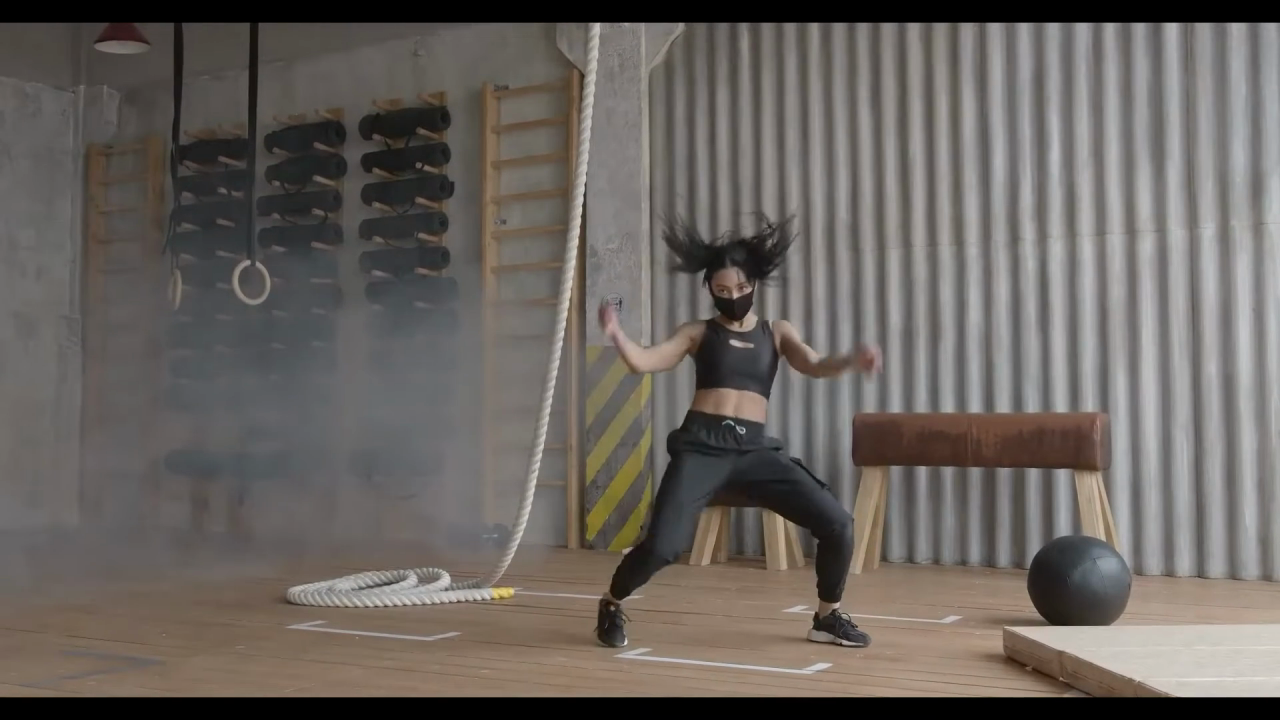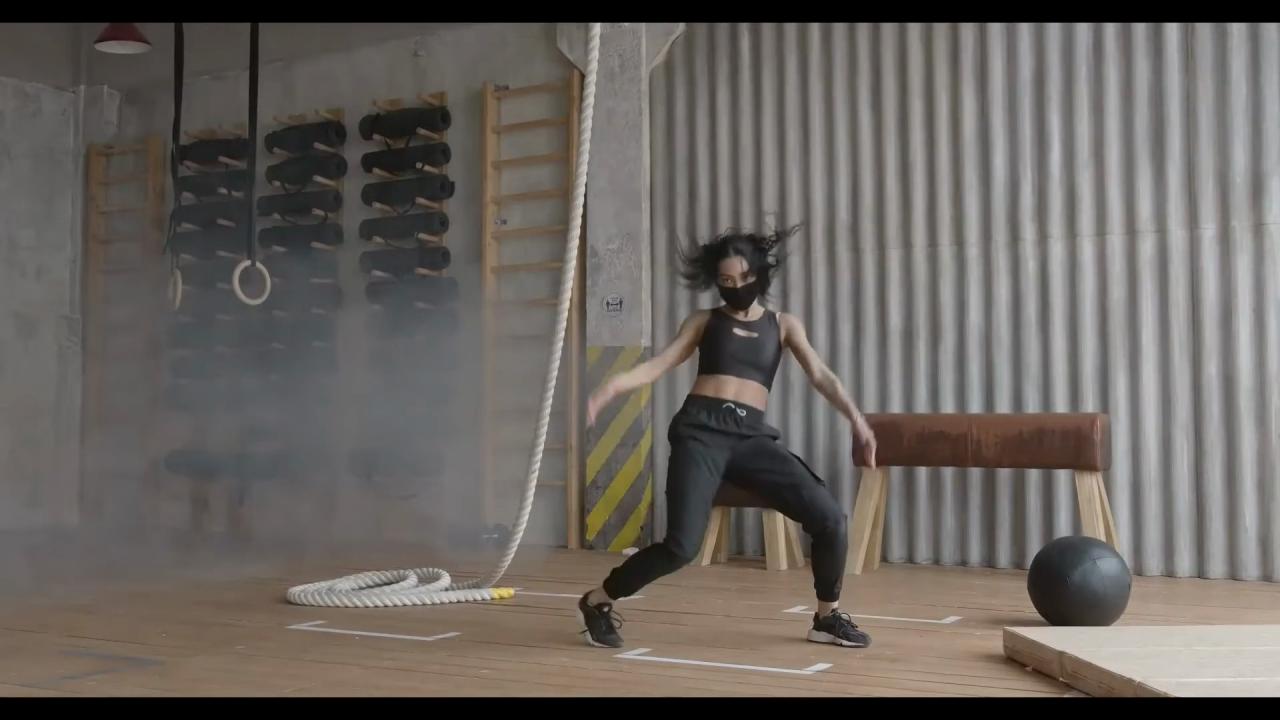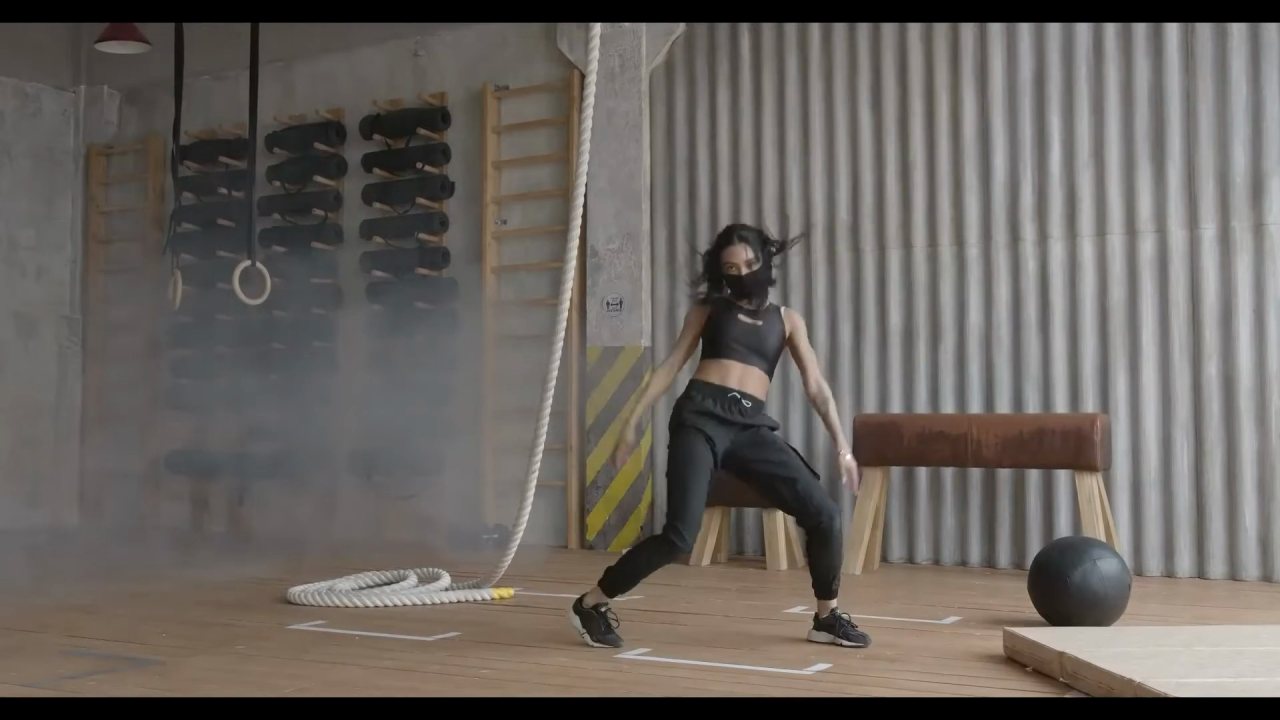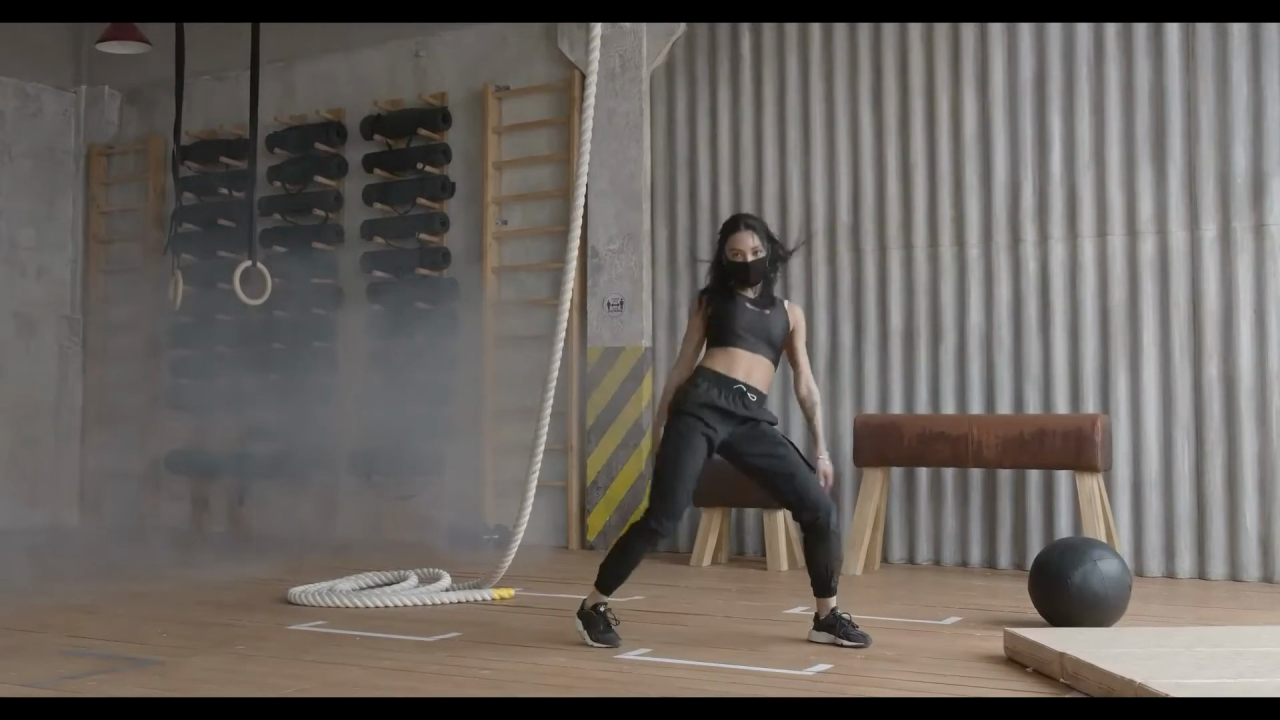
dt=0.1s
person 1, frame 1
left shoulder: (777, 332)
right shoulder: (699, 331)
left elbow: (816, 367)
right elbow: (643, 362)
left wrist: (851, 360)
right wrist: (615, 333)
left hip: (755, 450)
right hip: (700, 448)
left knee: (837, 524)
right knee: (662, 545)
left ankle: (827, 617)
right ankle: (611, 605)
person 1, frame 2
left shoulder: (783, 325)
right shoulder: (703, 321)
left elbow: (818, 374)
right elbow: (654, 367)
left wrist: (854, 416)
right wrist: (606, 391)
left hip: (753, 438)
right hip: (700, 433)
left knee: (830, 520)
right knee: (681, 546)
left ankle: (827, 616)
right ankle: (598, 603)
person 1, frame 3
left shoulder: (787, 319)
right shoulder: (707, 310)
left elbow: (815, 383)
right elbow: (670, 367)
left wrist: (841, 444)
right wrist: (631, 421)
left hip: (751, 427)
right hip: (701, 418)
left knee: (824, 514)
right knee: (680, 536)
left ankle: (827, 615)
right ankle: (592, 604)
person 1, frame 4
left shoulder: (788, 312)
right shoulder: (711, 299)
left elbow: (804, 382)
right elbow: (683, 363)
left wrist: (821, 448)
right wrist: (660, 426)
left hip: (752, 420)
right hip: (701, 407)
left knee: (820, 510)
right knee: (662, 518)
left ankle: (827, 615)
right ankle: (594, 605)
